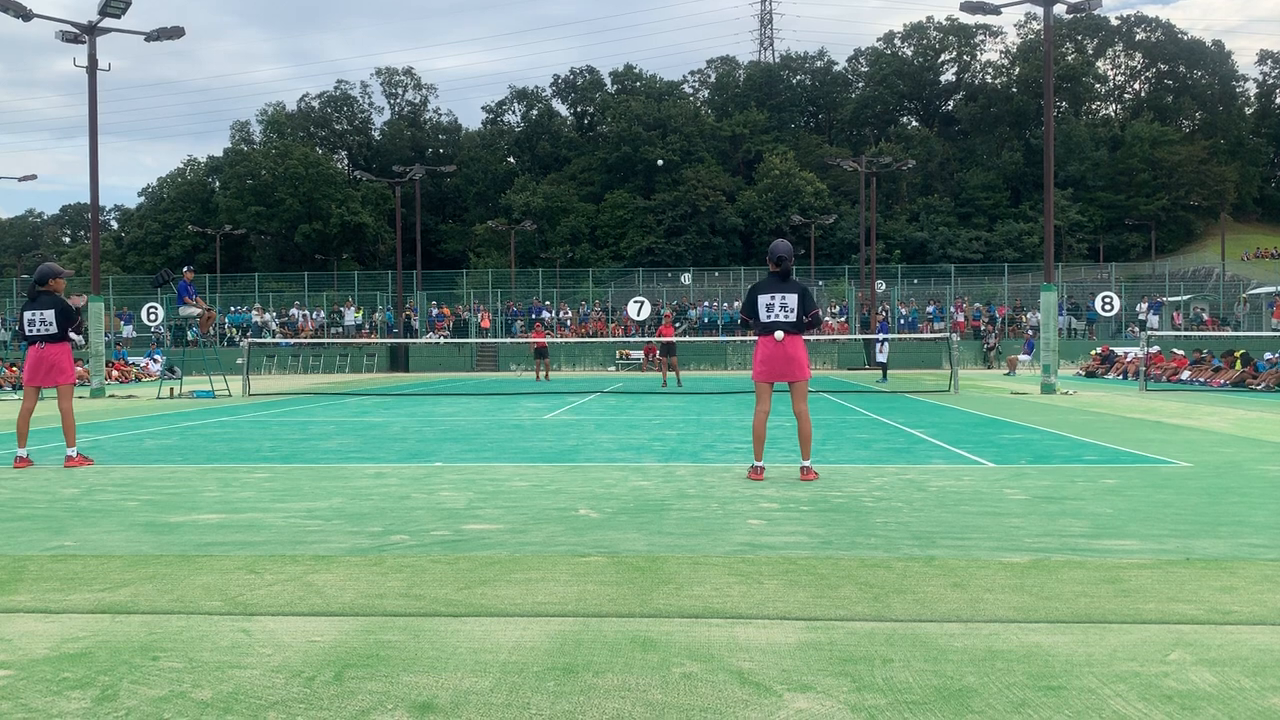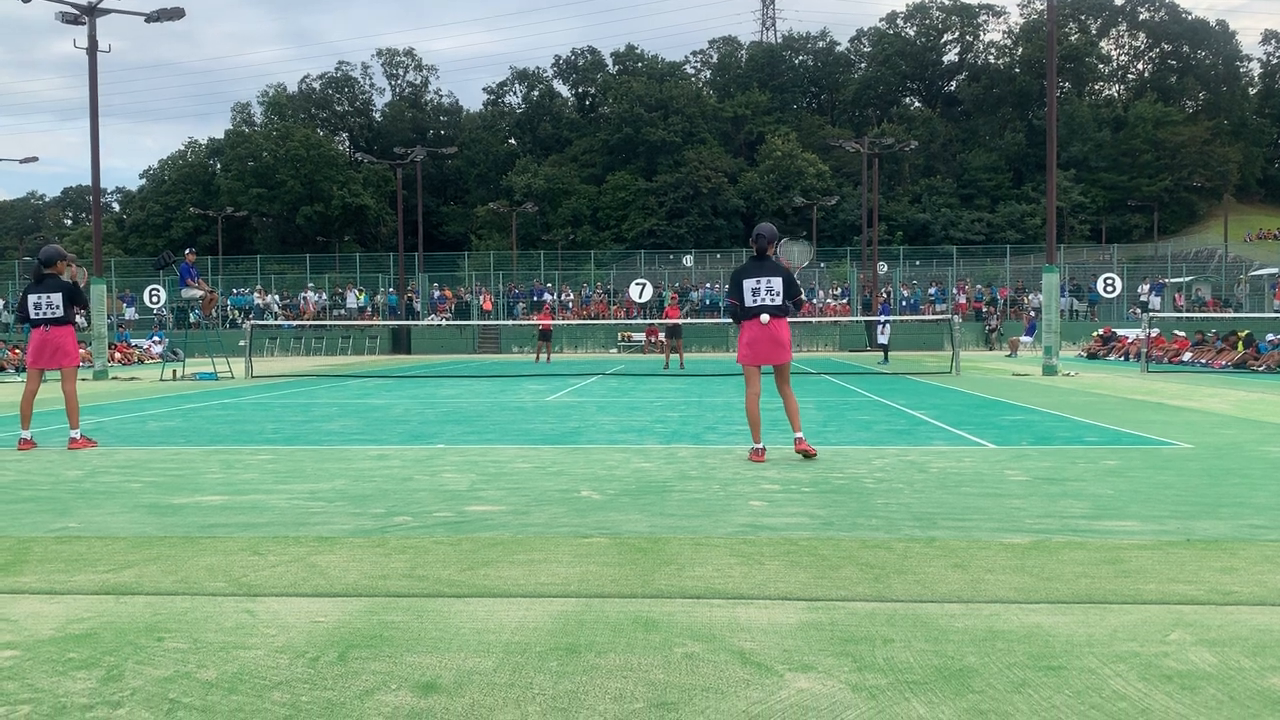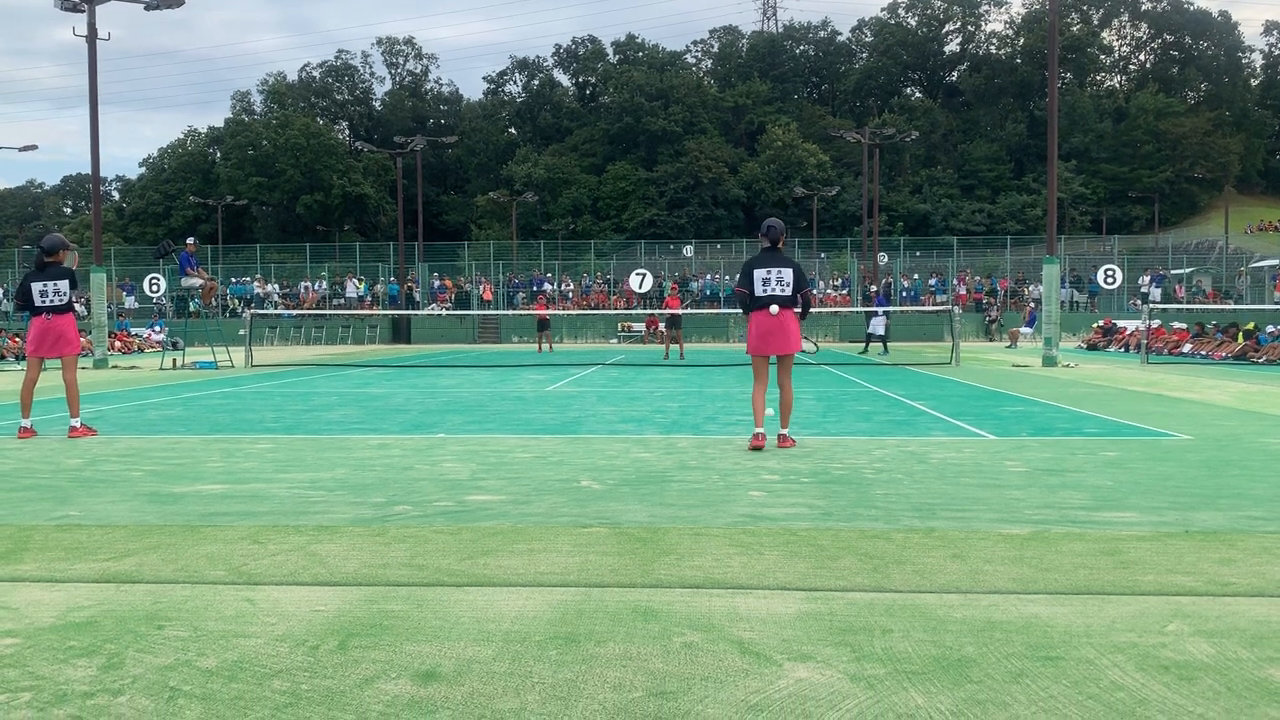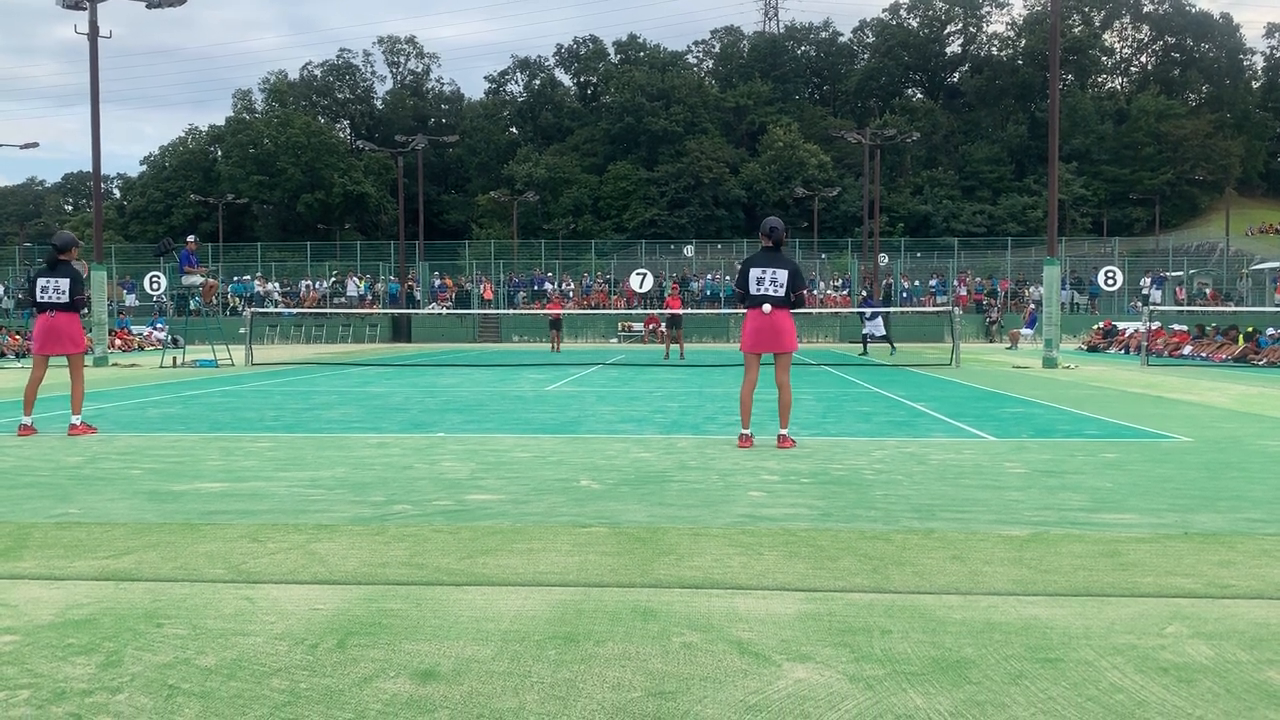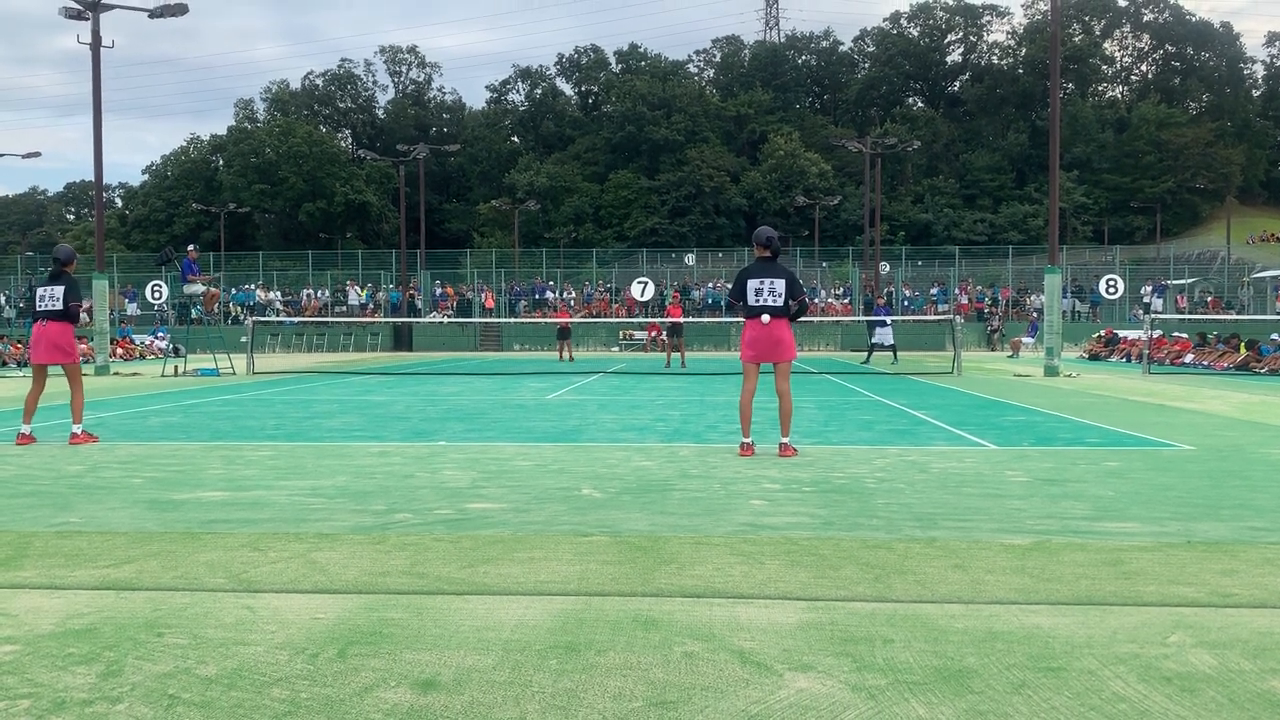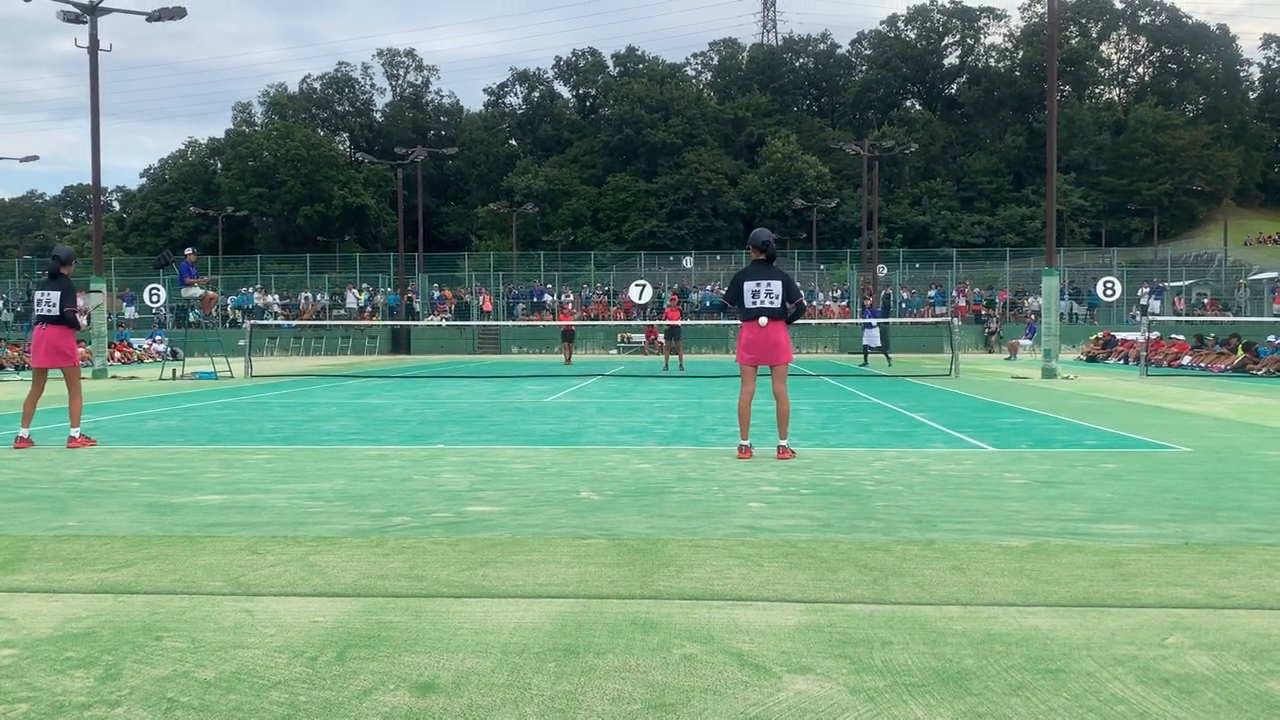
dt=0.7s
person 1, frame 1
left shoulder: (757, 288)
right shoulder: (800, 288)
left elbow: (744, 322)
right elbow: (816, 321)
left hip: (766, 348)
right hip: (794, 348)
left knee: (761, 410)
right knee: (801, 410)
left ankle: (758, 466)
right ankle: (806, 467)
person 1, frame 2
left shoulder: (740, 273)
right shoulder: (782, 271)
left elbow: (733, 309)
right elbow: (798, 305)
left wrist: (740, 323)
left hip: (751, 332)
right hip: (778, 331)
left knee: (753, 392)
right knee: (785, 389)
left ankle: (758, 448)
right ankle: (800, 439)
person 1, frame 3
left shoulder: (751, 264)
right shoulder: (792, 265)
left elbow: (742, 298)
right elbow: (806, 299)
left wrist: (748, 313)
right wrist: (801, 318)
left hip: (760, 322)
right hip: (786, 322)
left knee: (760, 382)
right knee: (785, 382)
left ankle: (759, 433)
right ankle: (784, 434)
person 1, frame 4
left shoulder: (749, 262)
right shoulder: (790, 265)
left elbow: (739, 297)
right elbow: (800, 301)
left hip: (754, 321)
right hip: (781, 323)
left knee: (749, 380)
right knee: (783, 381)
left ankle: (745, 434)
right ankle: (783, 435)
person 1, frame 5
left shoulder: (745, 273)
right shoulder: (786, 274)
left elbow: (732, 305)
right elbow: (803, 306)
right wrist: (788, 318)
left hip: (753, 331)
right hip: (780, 331)
left knee: (748, 388)
right knee: (783, 389)
left ankle: (746, 442)
right ankle: (785, 443)
person 1, frame 6
left shoulder: (742, 276)
right shoulder: (782, 276)
left elbow: (726, 306)
right elbow: (800, 307)
right wrist: (785, 321)
left hip: (750, 334)
right hip: (776, 334)
left knee: (746, 391)
right knee: (780, 391)
left ankle: (744, 445)
right ankle: (783, 445)
person 2, frame 1
left shoulder: (27, 305)
right shoulder: (59, 303)
left elbow: (24, 334)
right elbow: (77, 329)
right wrist: (75, 309)
left hip: (35, 353)
right hip: (58, 352)
left knee: (27, 405)
right knee: (65, 405)
left ankle: (21, 455)
right ankle: (72, 455)
person 2, frame 2
left shoulder: (30, 289)
right shoulder: (64, 286)
left elbow: (21, 317)
right elbow: (84, 305)
right wrist: (74, 281)
left hip: (38, 336)
right hip: (62, 335)
left knee: (31, 388)
right knee: (69, 387)
left ankle: (25, 437)
right ankle: (75, 437)
person 2, frame 3
left shoulder: (30, 277)
right shoulder: (67, 273)
left elbow: (20, 305)
left hip: (39, 324)
right hip: (63, 323)
left knee: (31, 376)
right knee: (70, 376)
left ankle: (25, 425)
right ankle: (75, 425)
person 2, frame 4
left shoulder: (40, 273)
right shoulder: (73, 273)
left elbow: (33, 301)
right elbow: (79, 304)
right wrist: (79, 305)
left hip: (44, 322)
right hip: (68, 323)
left knee: (36, 375)
right knee: (77, 376)
left ankle: (26, 423)
right ankle: (76, 423)
person 2, frame 5
left shoulder: (42, 284)
right shoulder: (70, 282)
left elbow: (35, 313)
right elbow: (73, 311)
right wrist: (76, 321)
left hip: (39, 331)
right hip: (61, 332)
left knee: (37, 386)
right knee: (76, 385)
left ankle: (24, 432)
right ankle: (77, 432)
person 2, frame 6
left shoulder: (41, 285)
right shoulder: (66, 285)
left elbow: (39, 312)
right elbow: (68, 316)
right wrist: (79, 325)
left hip: (39, 334)
right hip: (60, 336)
left knee: (36, 389)
right knee: (75, 389)
left ankle: (23, 435)
right ankle: (75, 436)
